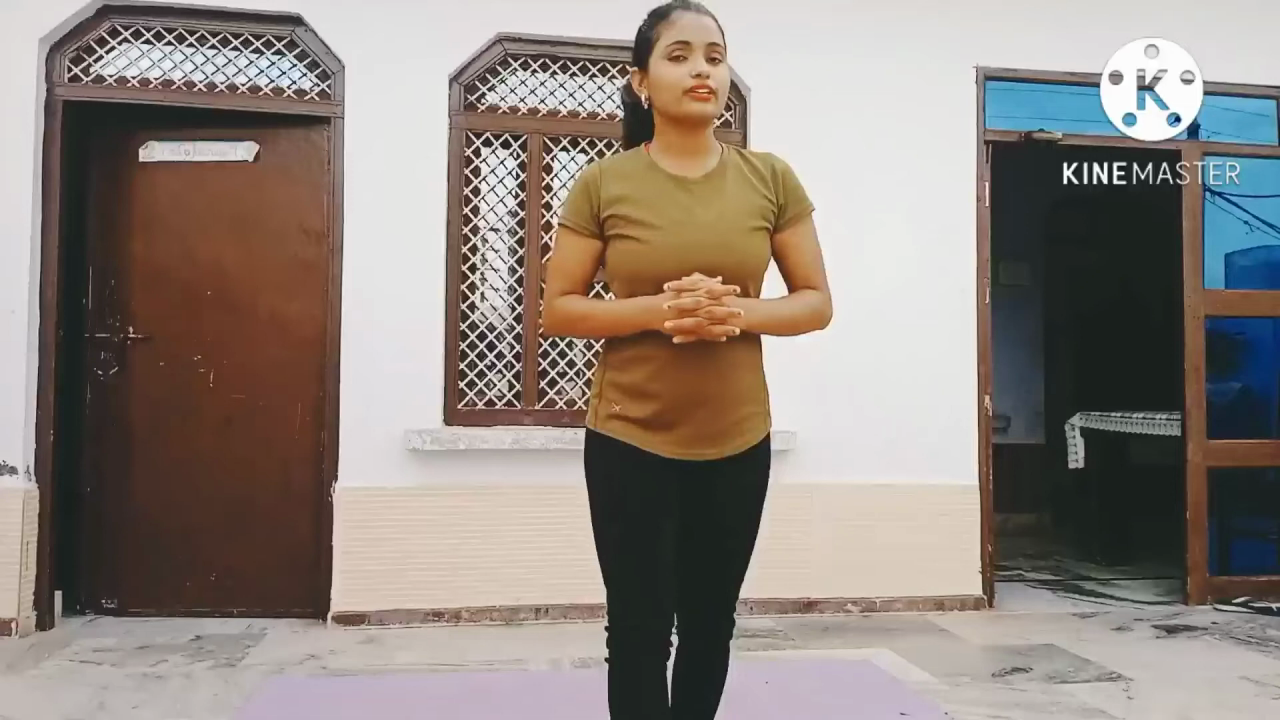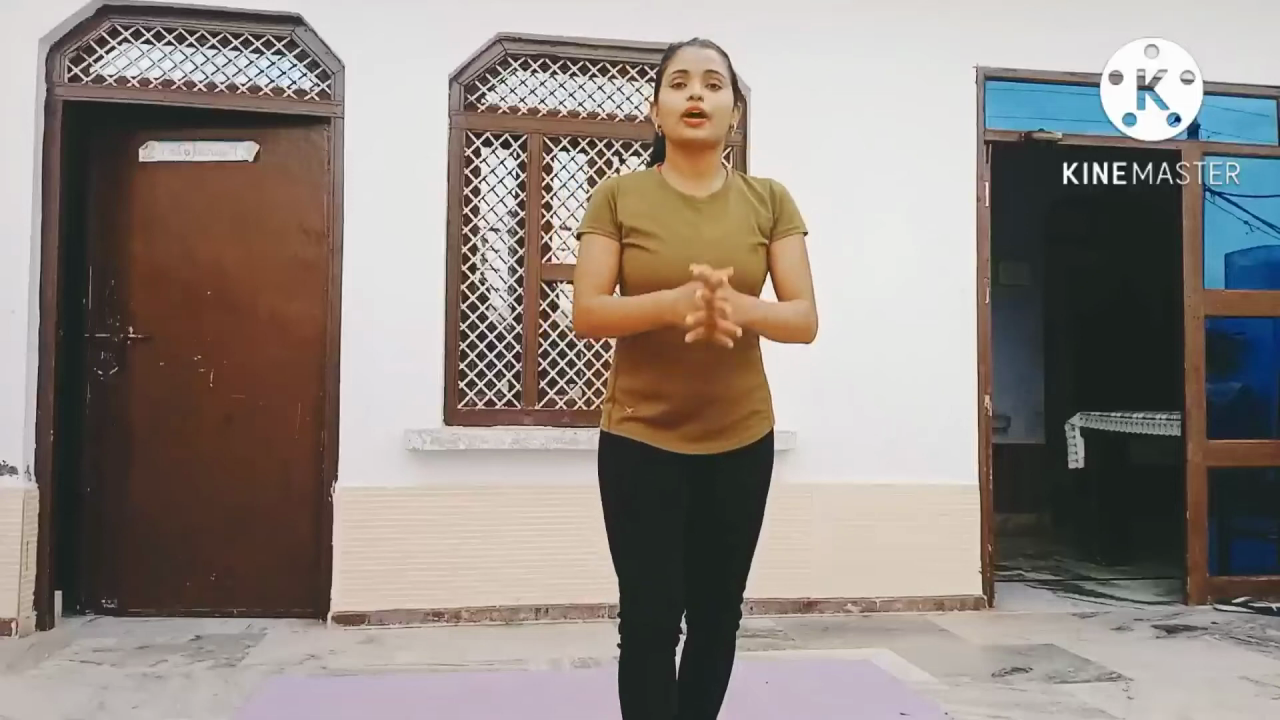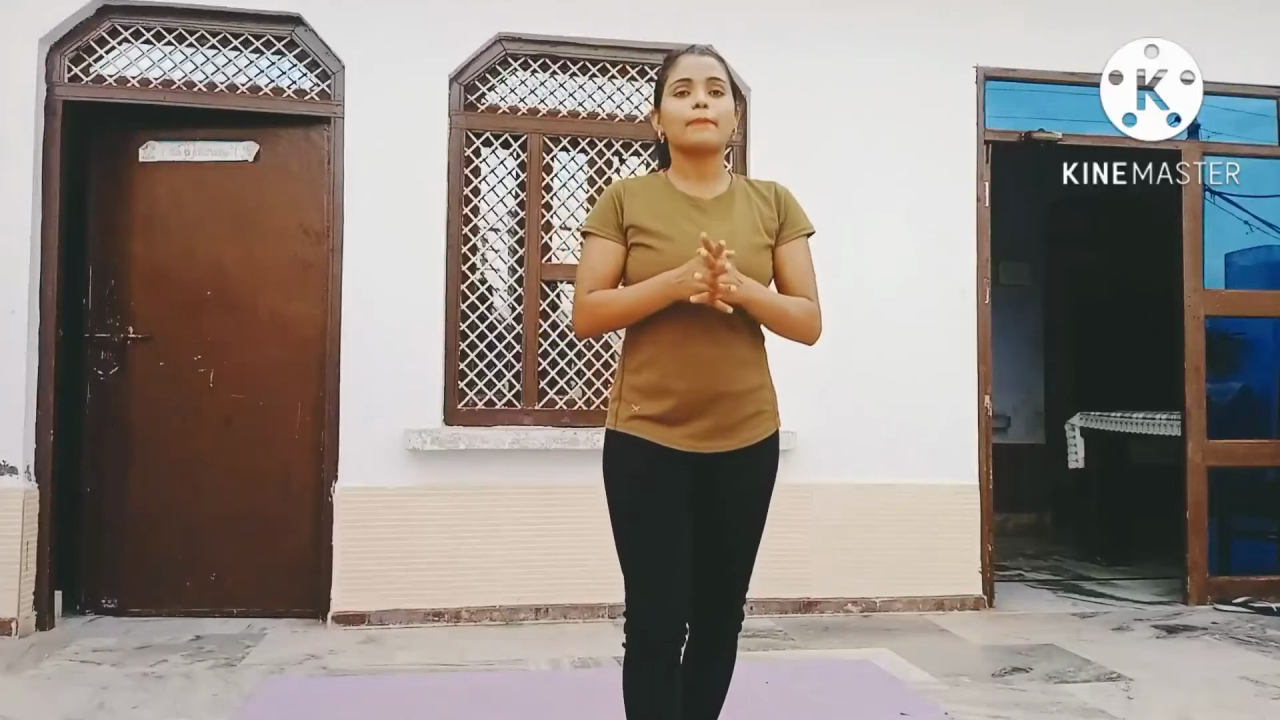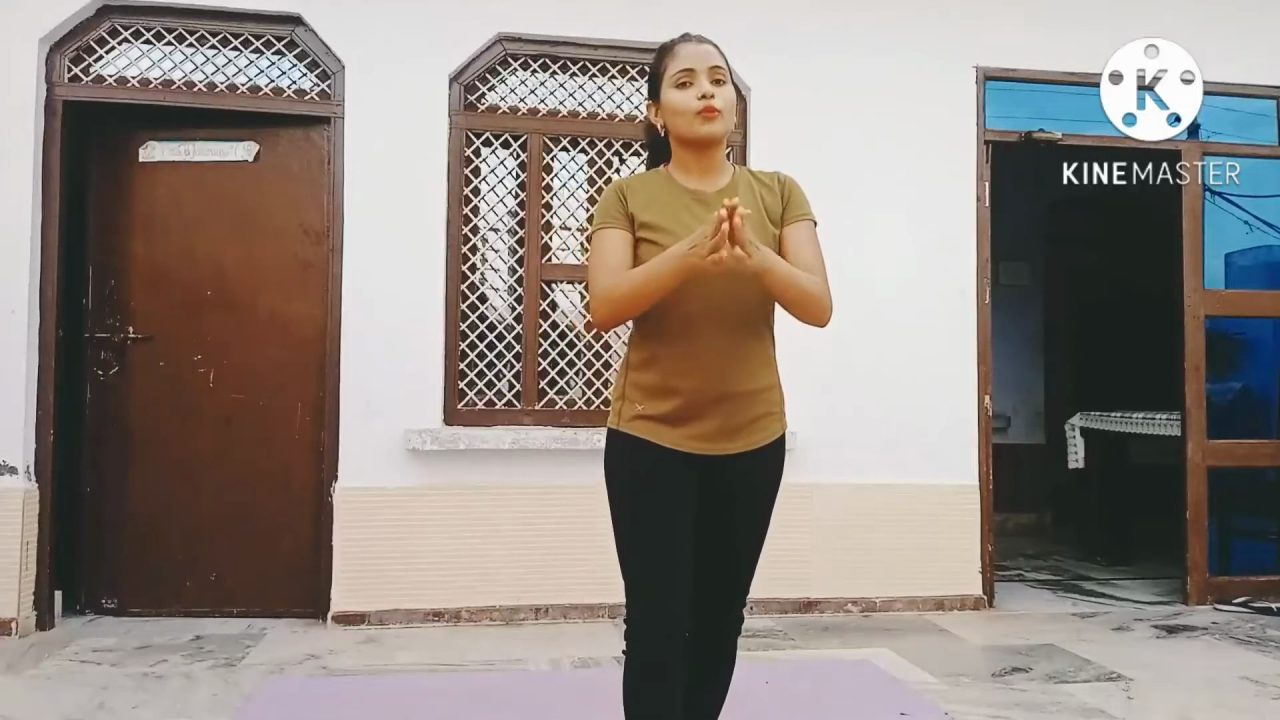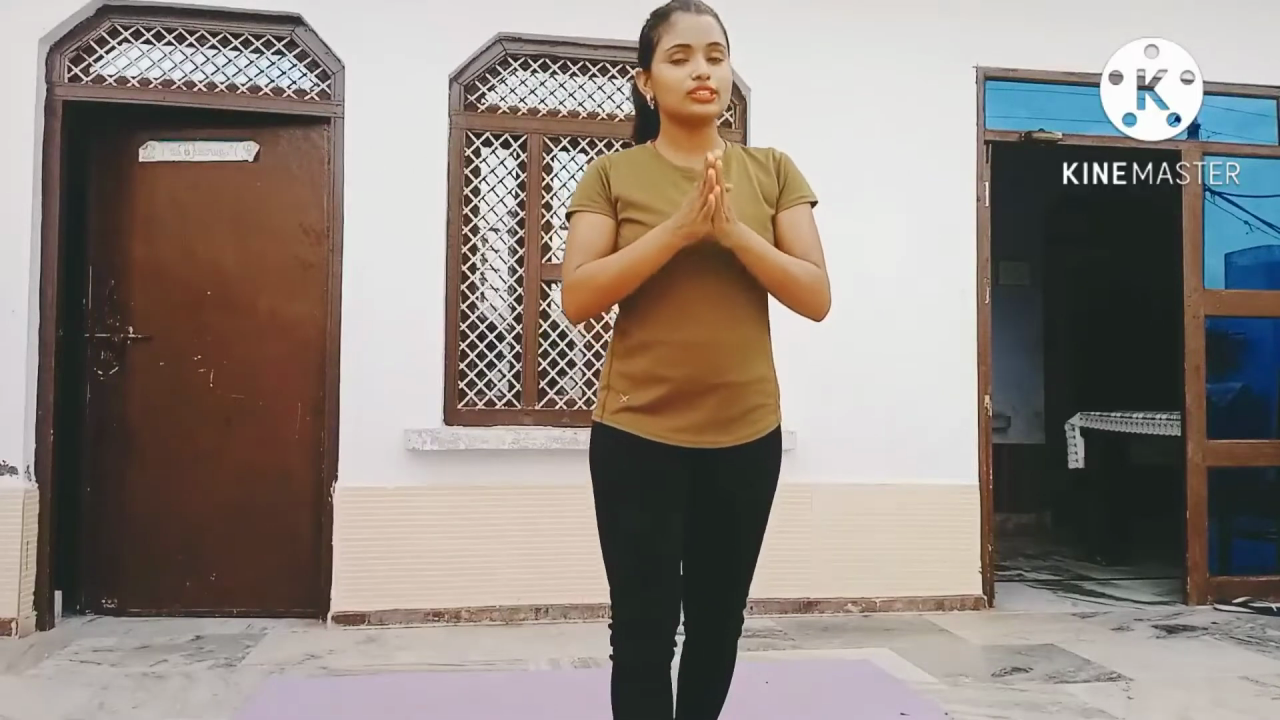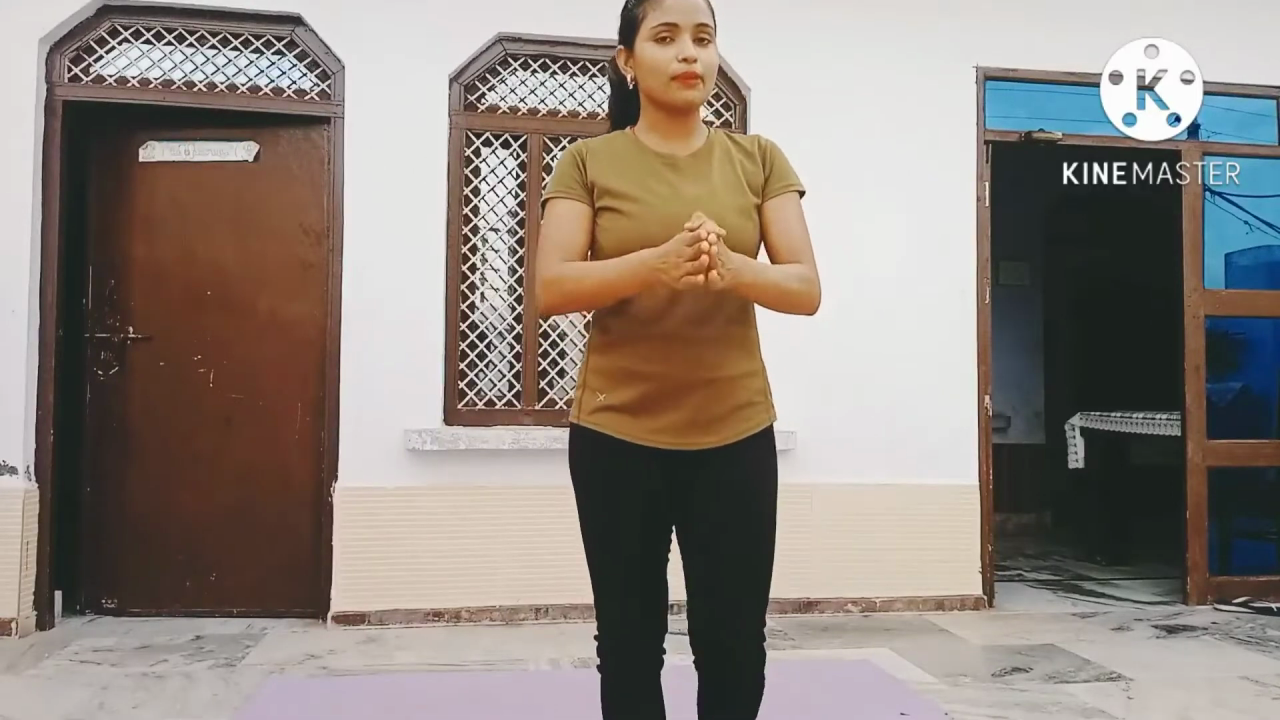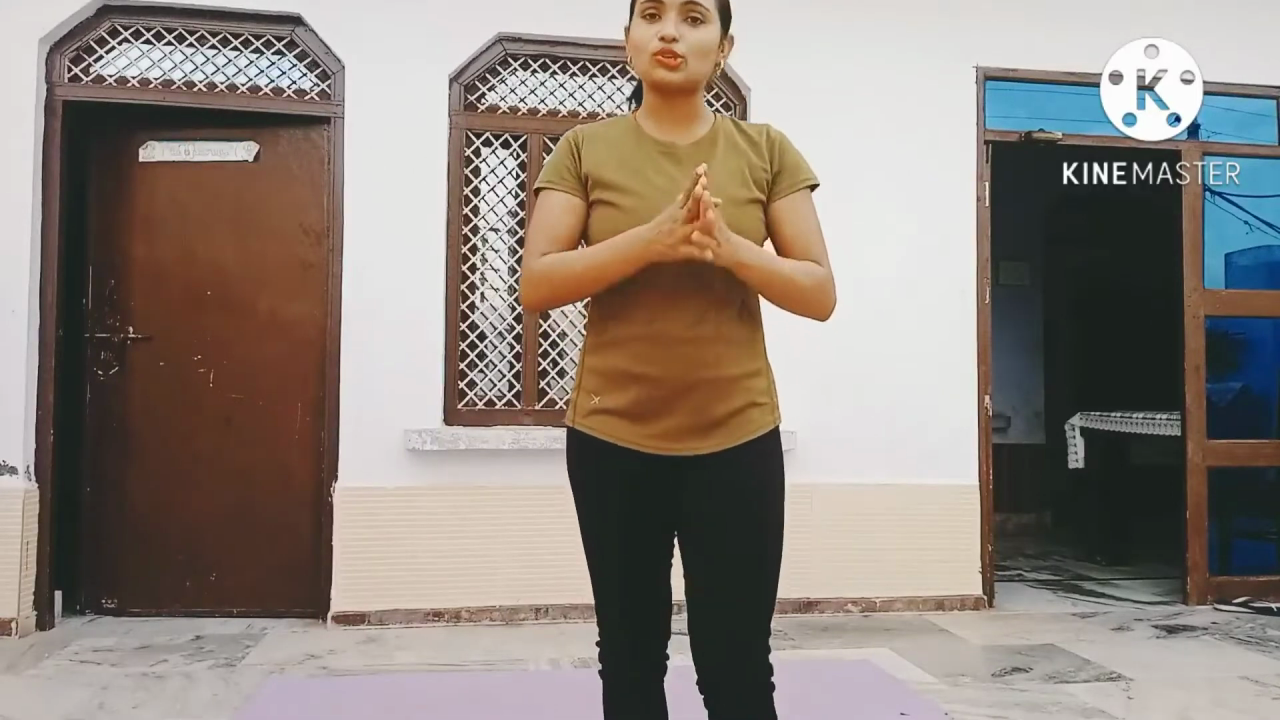
dt=0.4s
person 1, frame 1
left shoulder: (771, 179)
right shoulder: (602, 184)
left elbow: (817, 303)
right elbow: (557, 310)
left wrist: (740, 313)
right wrist: (656, 310)
left hip: (737, 444)
right hip: (629, 443)
left knee: (710, 627)
right knee: (639, 634)
person 1, frame 2
left shoulder: (769, 201)
right shoulder: (617, 197)
left elbow: (804, 318)
right elbow: (586, 314)
left wrist: (737, 307)
right wrist: (677, 302)
left hip: (741, 443)
right hip: (641, 440)
left knee: (717, 616)
right knee: (650, 621)
person 1, frame 3
left shoulder: (774, 203)
right shoulder: (623, 200)
left elbow: (809, 323)
right elbow: (585, 315)
left wrist: (738, 286)
right wrist: (678, 280)
left hip: (746, 441)
right hip: (647, 440)
left knee: (719, 616)
right knee: (656, 620)
person 1, frame 4
left shoulder: (778, 192)
right shoulder: (626, 196)
left elbow: (820, 306)
right elbow: (603, 307)
left wrist: (751, 253)
right wrist: (692, 251)
left hip: (751, 442)
right hip: (650, 441)
left knee: (719, 620)
right knee: (656, 625)
person 1, frame 5
left shoulder: (772, 172)
right shoulder: (611, 175)
left elbow: (817, 297)
right elbow: (576, 298)
left wrist: (735, 230)
right wrist: (676, 229)
left hip: (746, 436)
right hip: (636, 435)
left knee: (717, 623)
right knee: (643, 632)
person 1, frame 6
left shoulder: (759, 159)
right shoulder: (588, 162)
left elbow: (807, 289)
right elbow: (549, 289)
left wrist: (729, 267)
right wrist: (658, 262)
left hip: (736, 436)
right hip: (617, 436)
left knee: (733, 648)
right knee: (630, 645)
person 1, frame 7
left shoulder: (767, 150)
right shoulder: (584, 148)
left elbow: (820, 294)
right elbow: (535, 285)
left wrist: (727, 244)
right wrist: (653, 238)
left hip: (737, 439)
right hip: (613, 439)
right knee: (630, 653)
